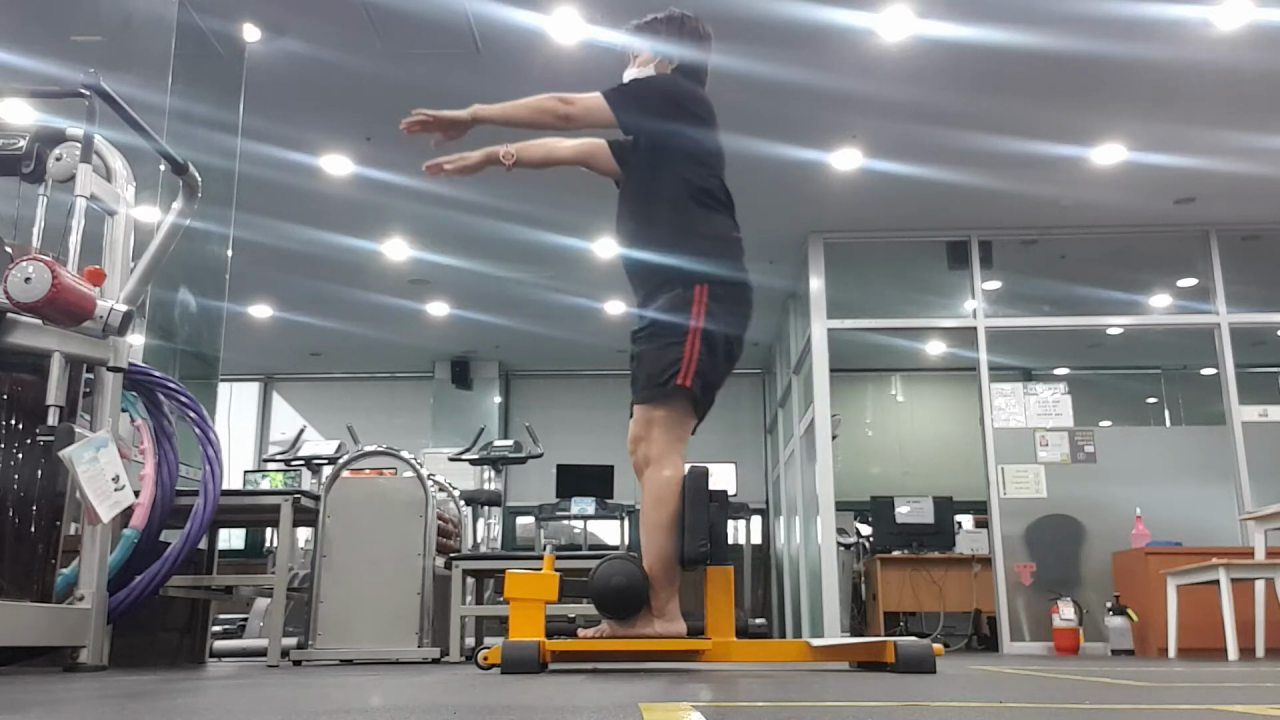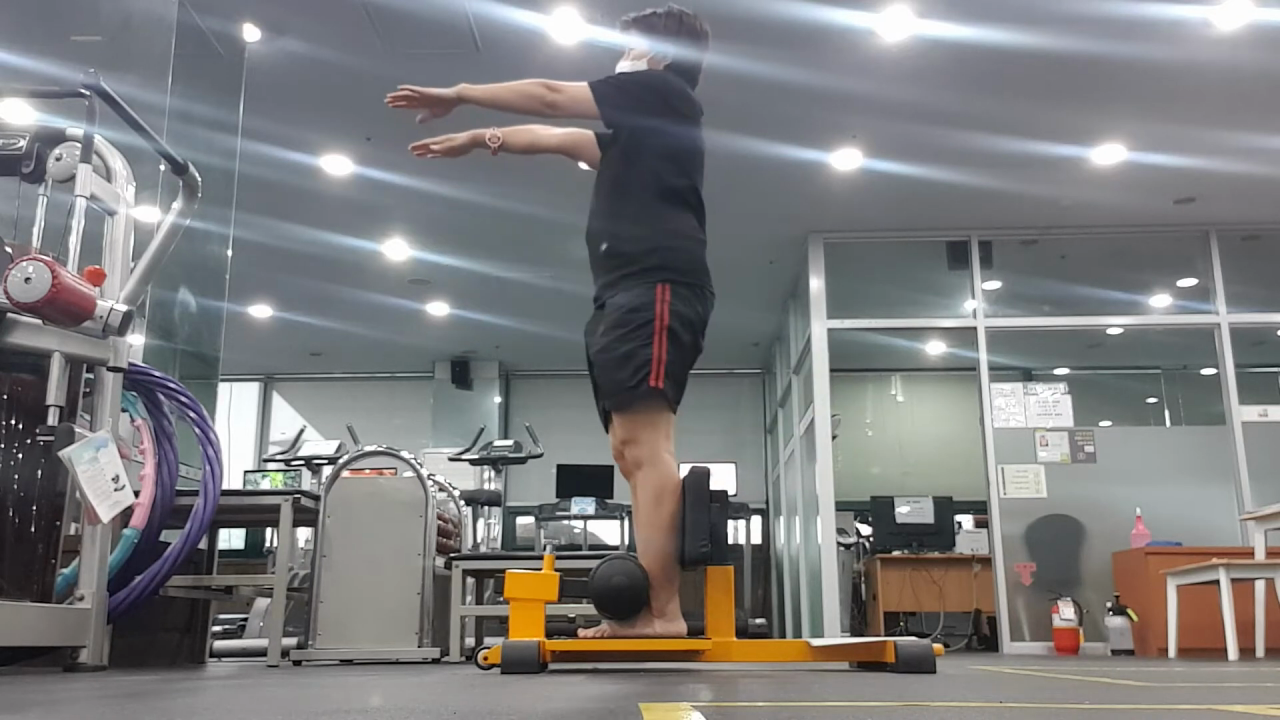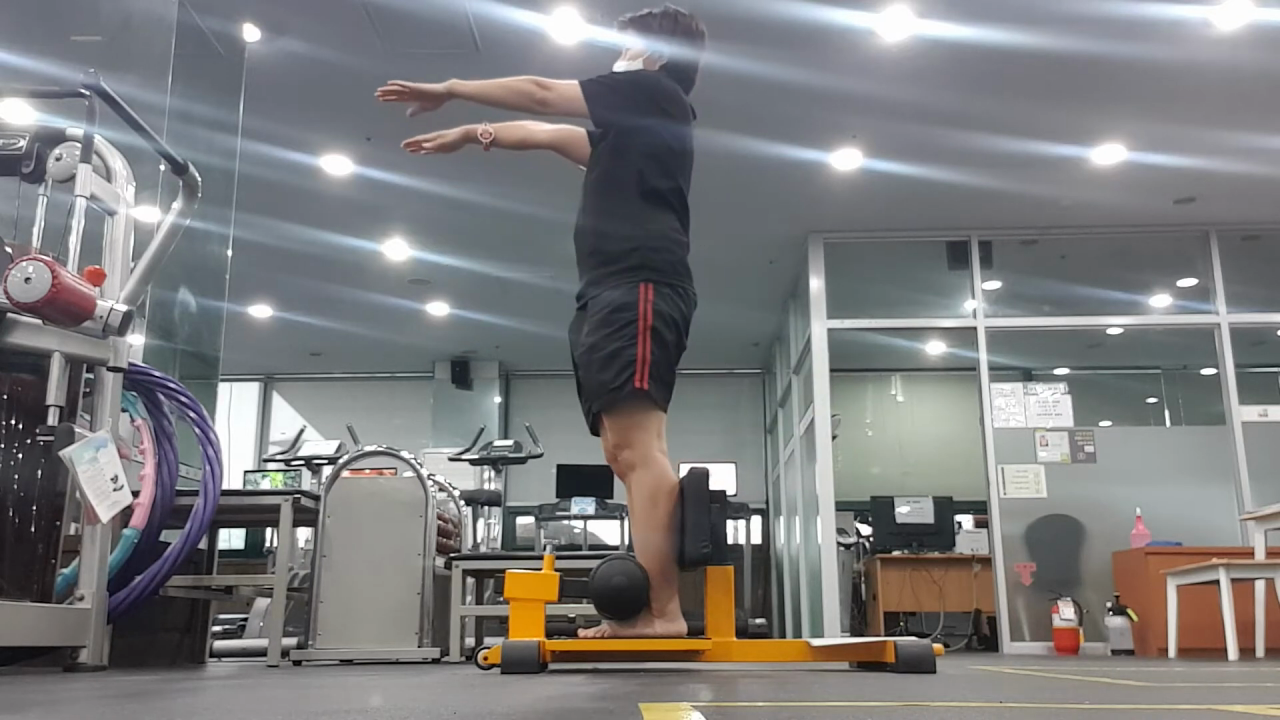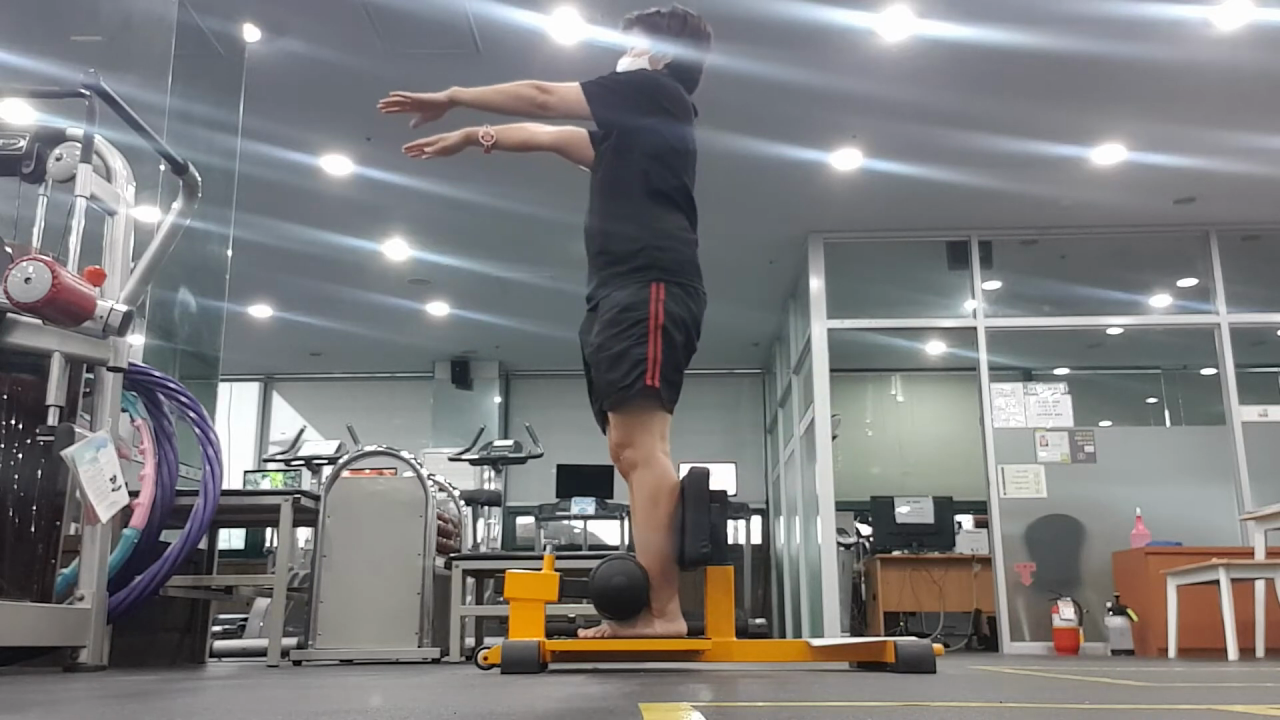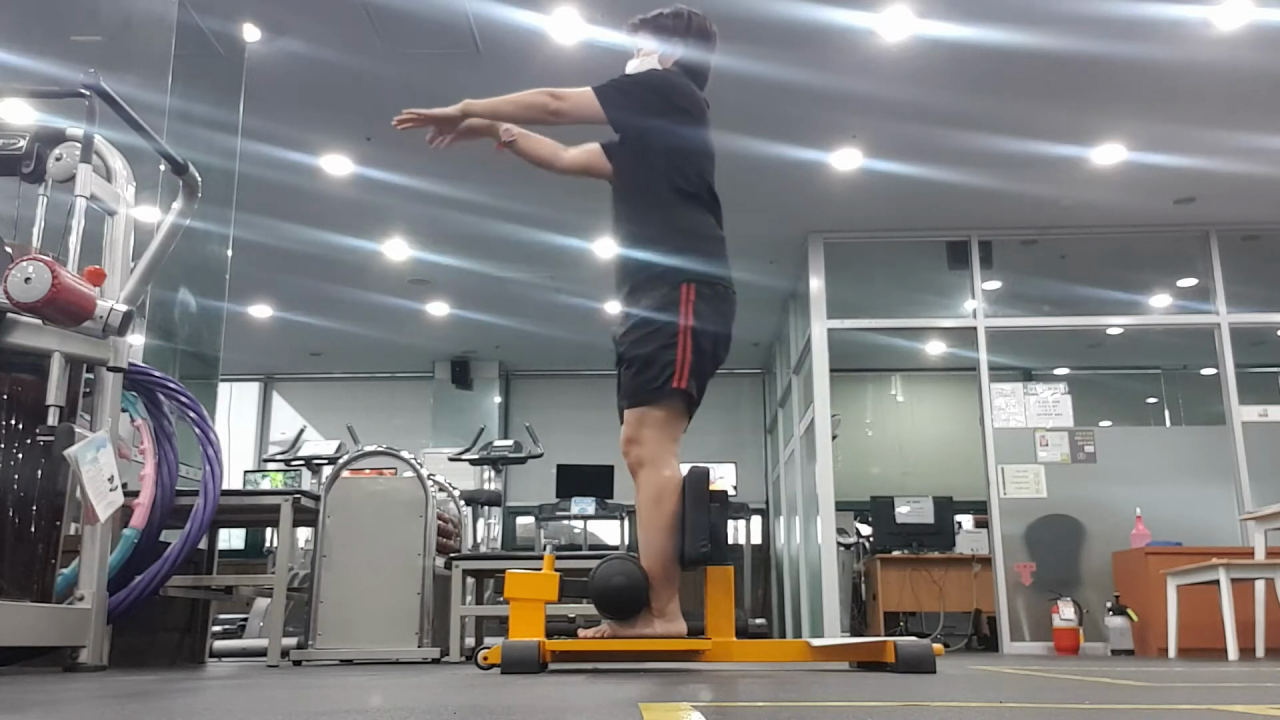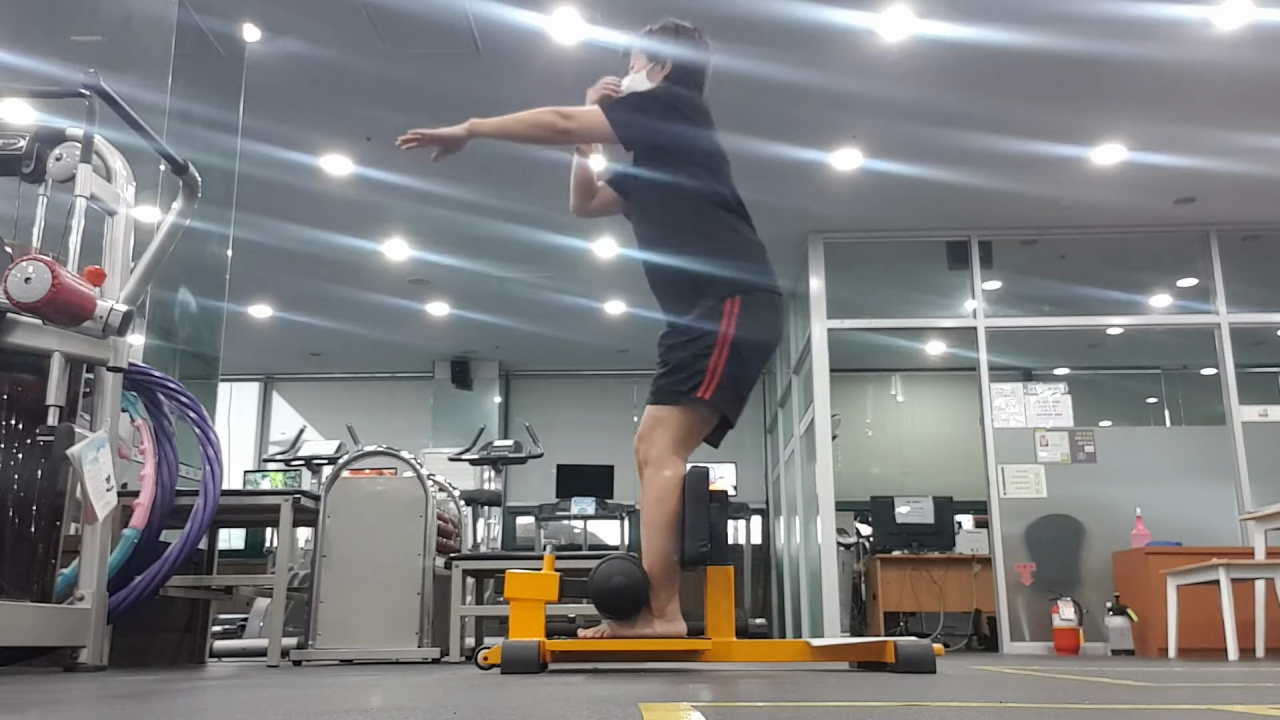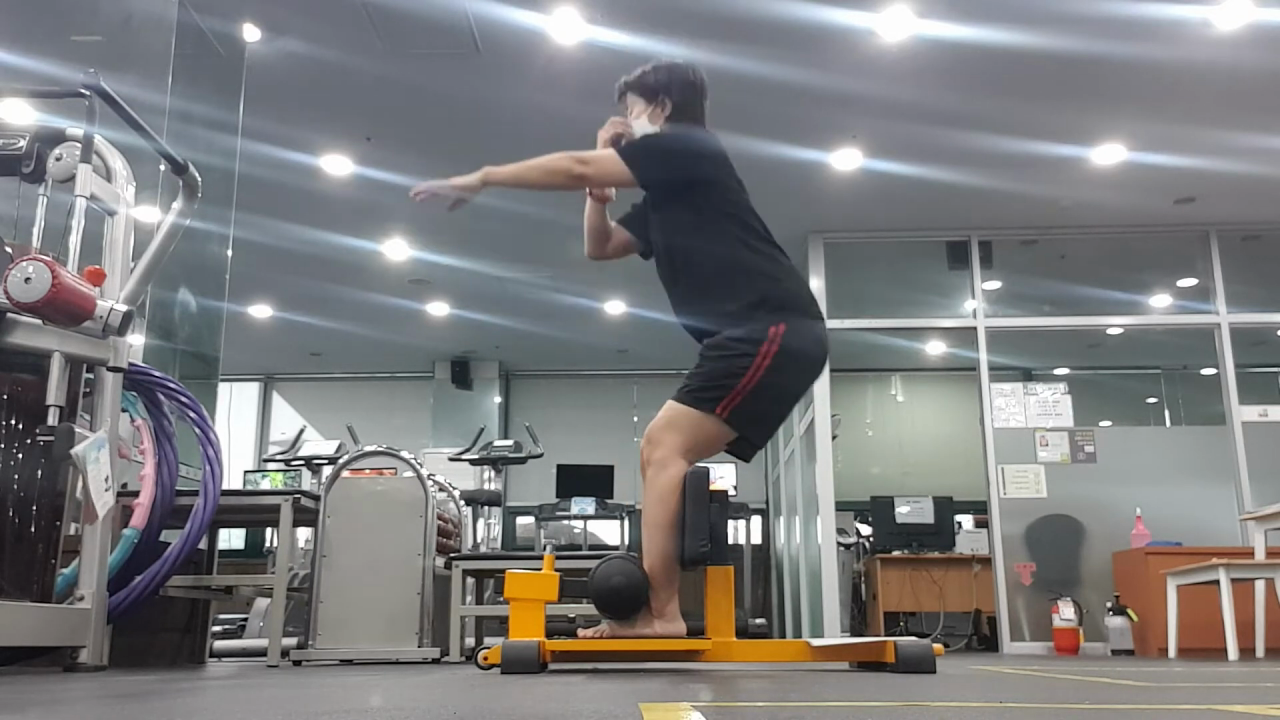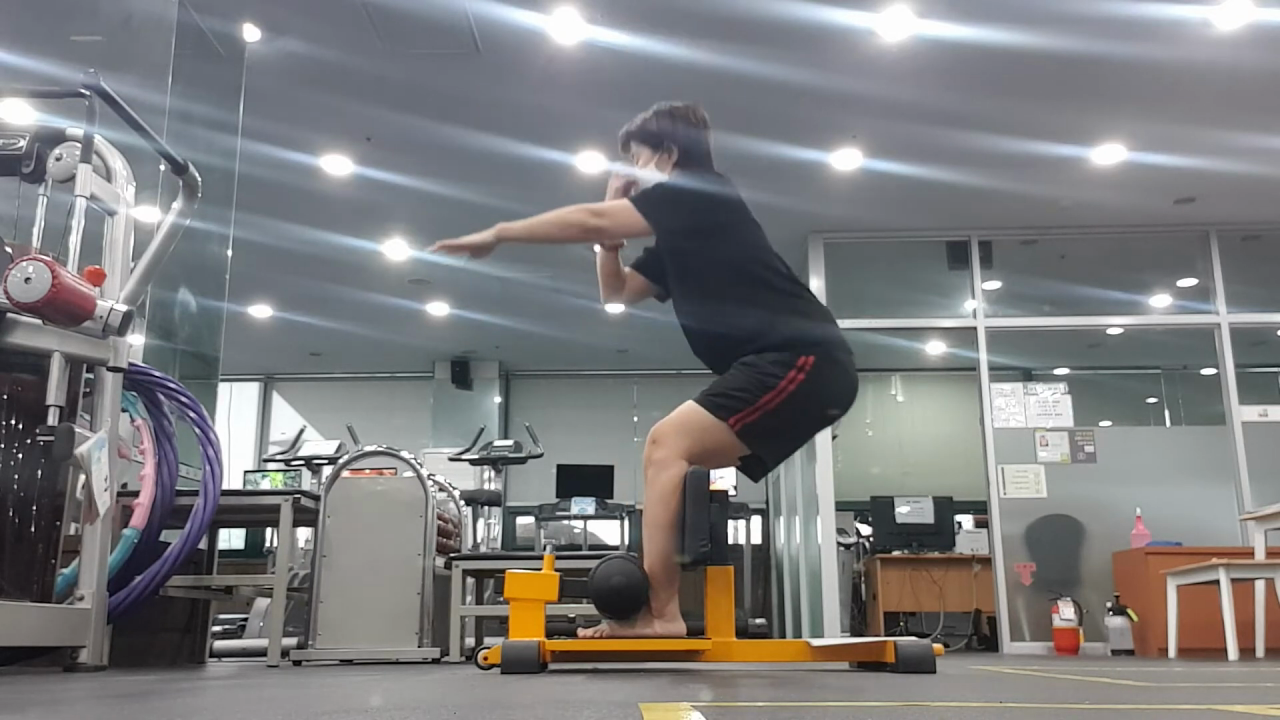
dt=0.3s
person 1, frame 1
left shoulder: (676, 97)
right shoulder: (652, 142)
left elbow: (565, 111)
right elbow: (572, 150)
left wrist: (471, 115)
right wrist: (492, 156)
left hip: (696, 292)
right hip: (673, 299)
left knee: (657, 446)
right knee: (648, 447)
left ankle: (660, 612)
right ankle: (658, 609)
person 1, frame 2
left shoulder: (665, 95)
right shoulder: (635, 136)
left elbow: (550, 98)
right elbow: (555, 139)
left wrist: (456, 94)
right wrist: (478, 139)
left hip: (656, 289)
right hip: (627, 298)
left knee: (643, 446)
right knee: (630, 450)
left ankle: (661, 612)
right ankle: (654, 609)
person 1, frame 3
left shoulder: (653, 95)
right shoulder: (630, 129)
left elbow: (540, 93)
right elbow: (548, 133)
left wrist: (447, 88)
right wrist: (471, 133)
left hip: (637, 289)
right hip: (611, 295)
left knee: (637, 446)
right knee: (625, 451)
left ankle: (661, 612)
right ankle: (653, 609)
person 1, frame 4
left shoulder: (656, 95)
right shoulder: (633, 130)
left elbow: (542, 98)
right elbow: (550, 136)
left wrist: (449, 98)
right wrist: (472, 136)
left hip: (647, 290)
right hip: (622, 297)
left knee: (640, 445)
right knee: (630, 450)
left ankle: (660, 612)
right ankle: (651, 609)
person 1, frame 5
left shoulder: (667, 91)
right shoulder: (644, 138)
left elbow: (556, 103)
right elbow: (569, 158)
left wrist: (461, 108)
right wrist: (496, 131)
left hip: (681, 293)
right hip: (659, 300)
left knee: (649, 444)
right knee: (641, 448)
left ankle: (660, 612)
right ankle: (654, 609)
person 1, frame 6
left shoulder: (674, 106)
right shoulder: (654, 157)
left elbow: (563, 123)
right elbow: (585, 203)
left wrist: (469, 129)
right wrist: (585, 143)
left hip: (726, 304)
right hip: (707, 311)
left knee: (658, 446)
right knee: (655, 451)
left ankle: (661, 612)
right ankle: (658, 609)
person 1, frame 7
left shoulder: (687, 149)
right shoulder: (664, 197)
left elbow: (573, 168)
right elbow: (599, 245)
left wrist: (479, 179)
right wrist: (600, 175)
left hip: (772, 330)
right hip: (761, 337)
left knee: (663, 445)
right knee: (662, 453)
left ankle: (658, 614)
right ankle: (660, 609)
person 1, frame 8
left shoulder: (703, 194)
right shoulder: (679, 238)
left elbow: (592, 220)
right elbow: (616, 291)
left wrist: (499, 232)
right wrist: (610, 232)
left hip: (803, 361)
right hip: (798, 367)
left knee: (667, 444)
right knee: (672, 455)
left ankle: (660, 614)
right ankle: (661, 608)
